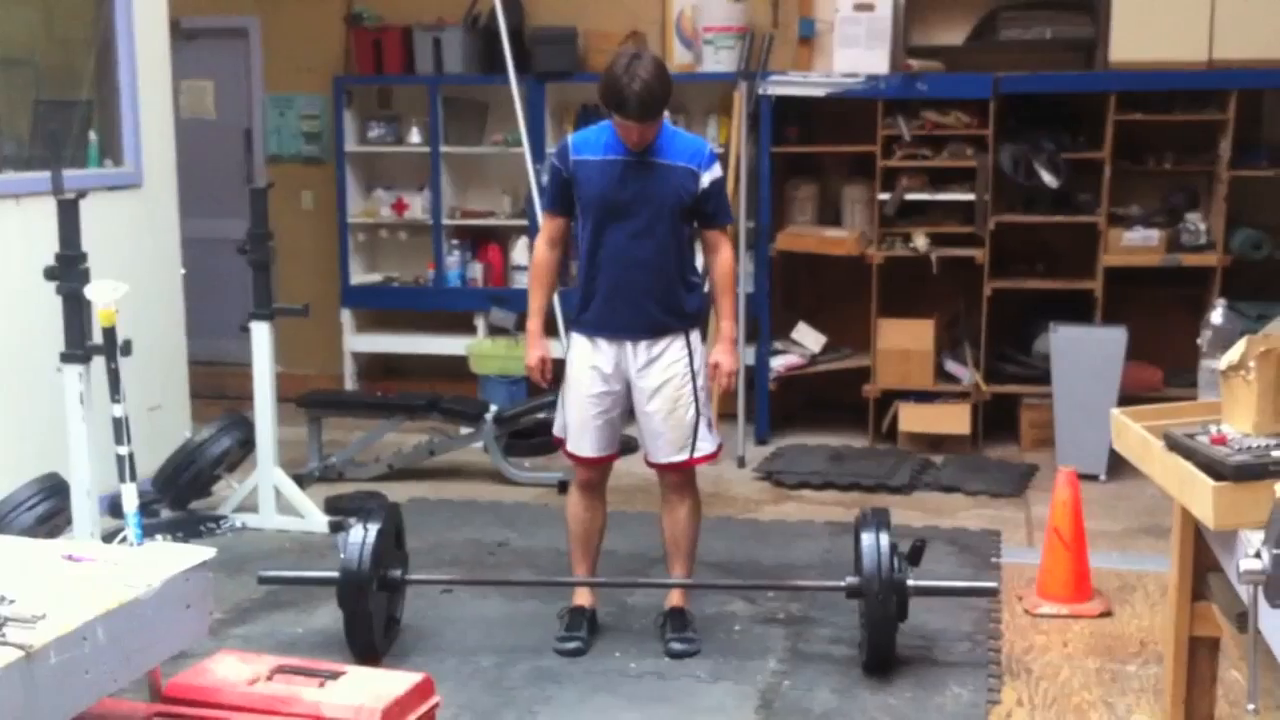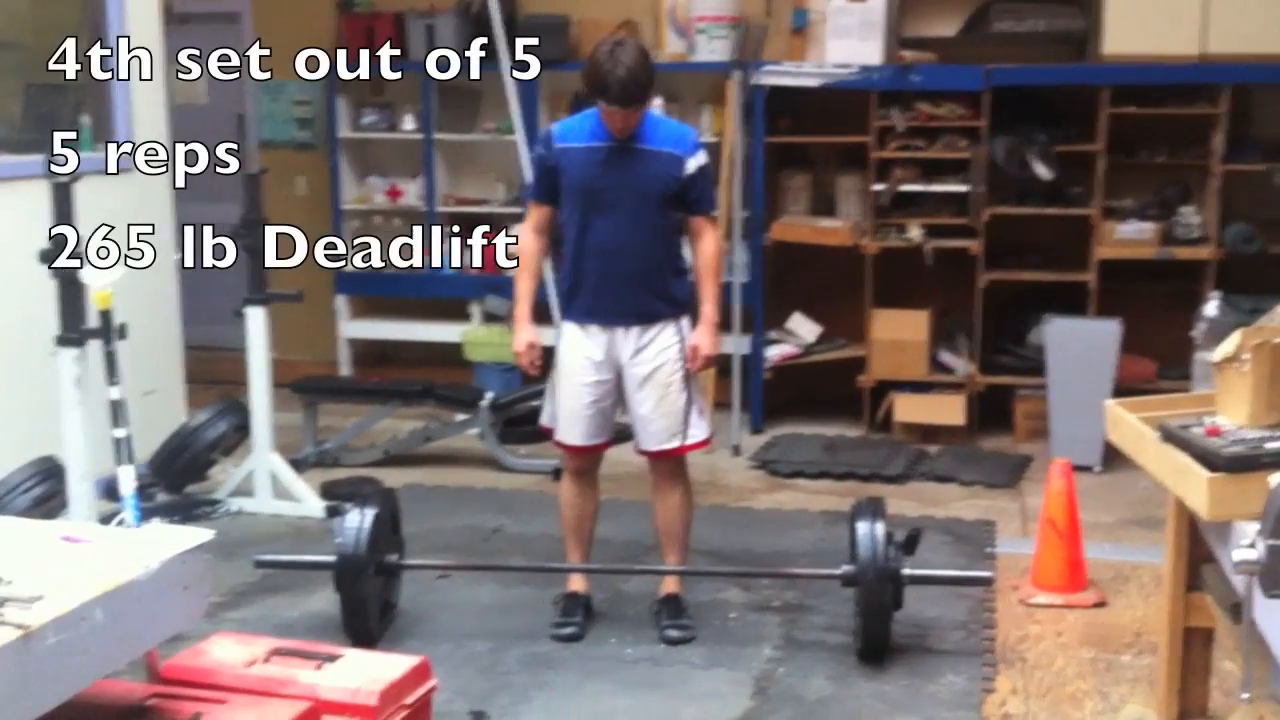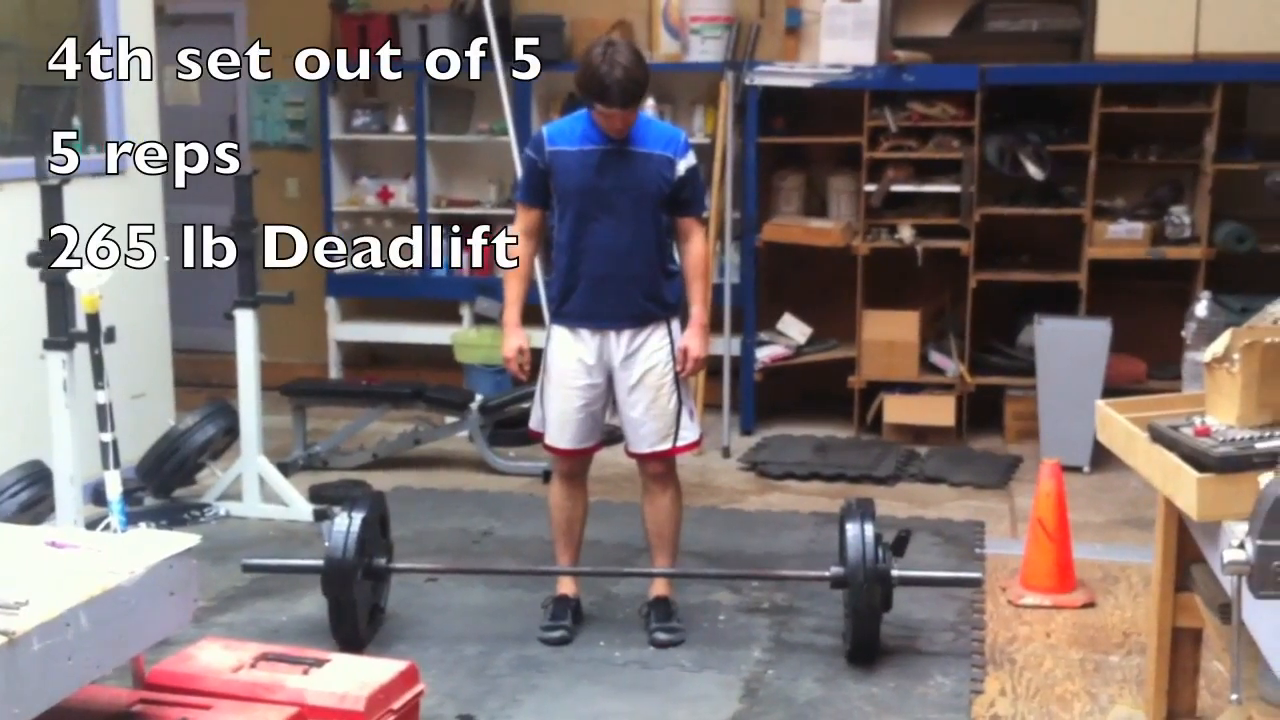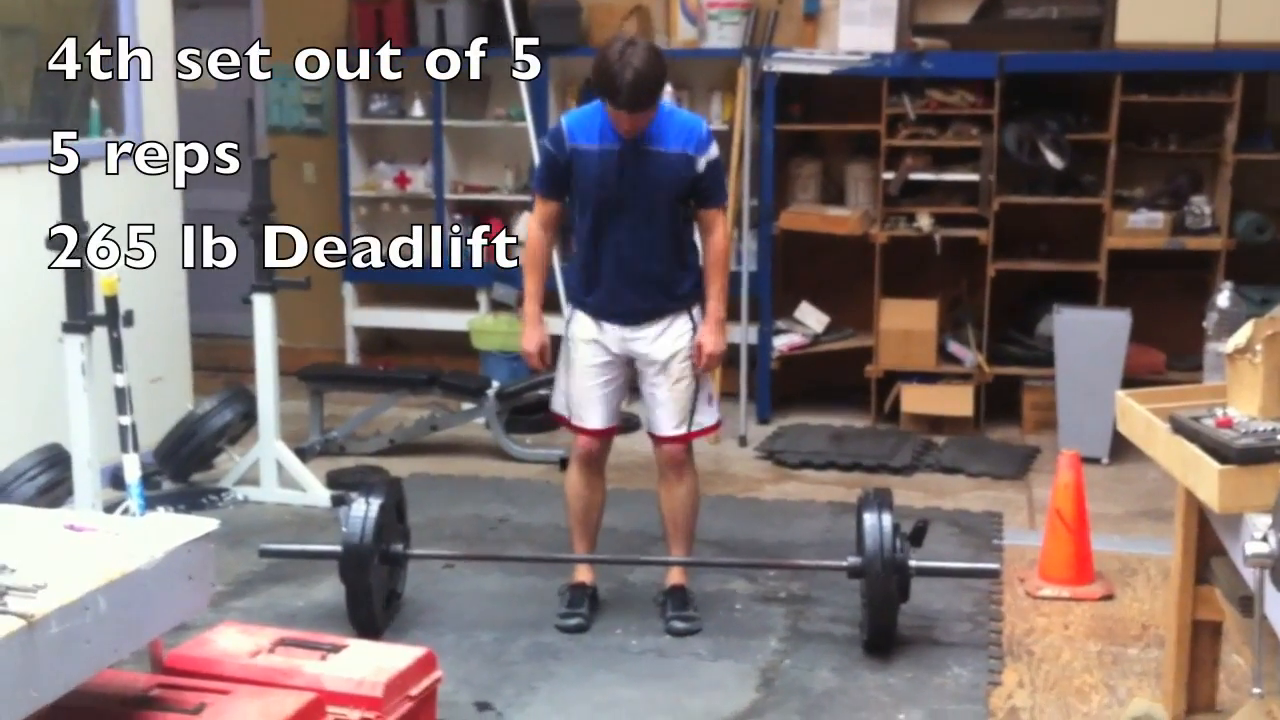
dt=0.7s
person 1, frame 1
left shoulder: (696, 159)
right shoulder: (574, 153)
left elbow: (719, 249)
right elbow: (550, 242)
left wrist: (726, 338)
right wrist: (534, 329)
left hip: (670, 339)
right hip: (592, 337)
left knee: (676, 473)
right knee: (586, 471)
left ankle: (677, 602)
right ankle: (581, 600)
person 1, frame 2
left shoulder: (682, 146)
right shoulder: (559, 141)
left elbow: (703, 235)
right elbow: (535, 230)
left wrist: (708, 321)
right wrist: (523, 317)
left hip: (661, 326)
right hip: (583, 325)
left knee: (668, 459)
right knee: (578, 458)
left ankle: (671, 589)
right ankle: (576, 586)
person 1, frame 3
left shoulder: (672, 147)
right shoulder: (550, 144)
left elbow: (691, 237)
right elbow: (525, 235)
left wrist: (698, 323)
right wrist: (512, 323)
left hip: (651, 330)
right hip: (573, 329)
left knee: (658, 463)
right knee: (568, 462)
left ankle: (661, 592)
right ankle: (565, 589)
person 1, frame 4
left shoulder: (693, 137)
right shoulder: (568, 134)
left elbow: (715, 230)
right elbow: (541, 227)
left wrist: (714, 321)
right wrist: (532, 318)
left hip: (672, 320)
right hip: (592, 320)
left knee: (674, 452)
right knee: (587, 450)
left ankle: (677, 580)
right ankle: (582, 578)
